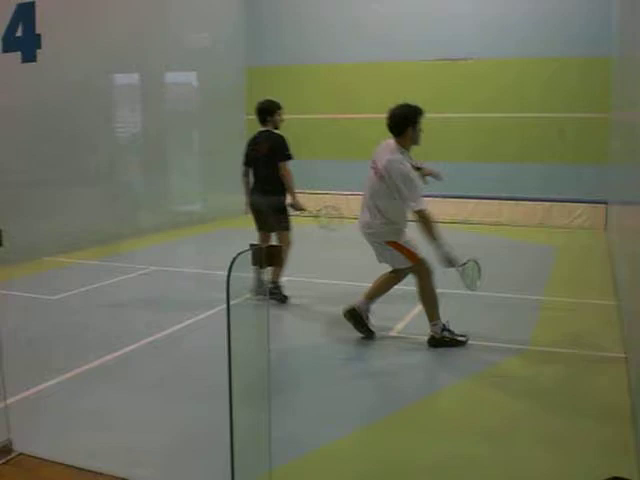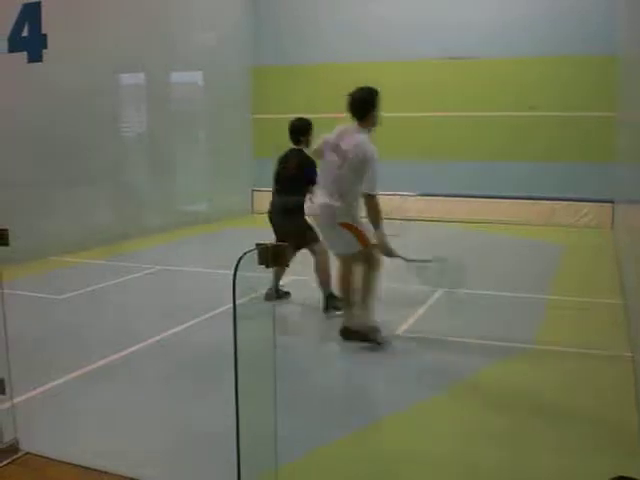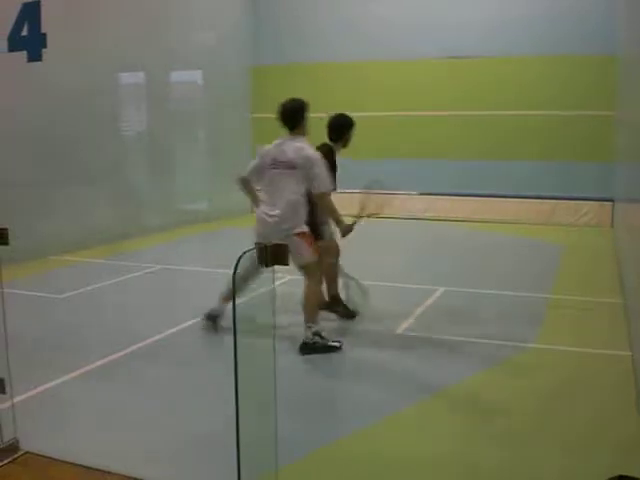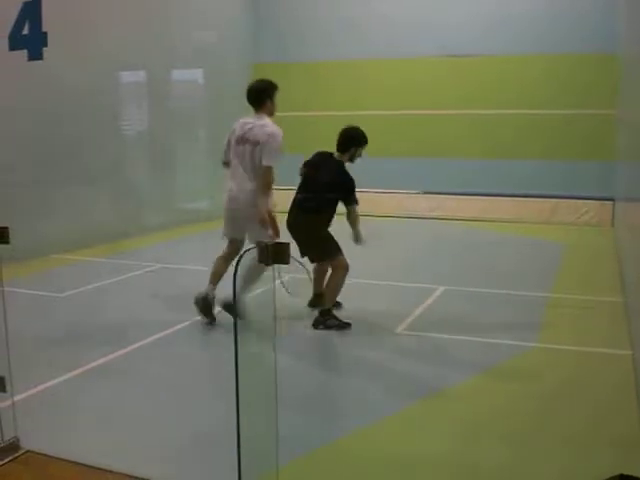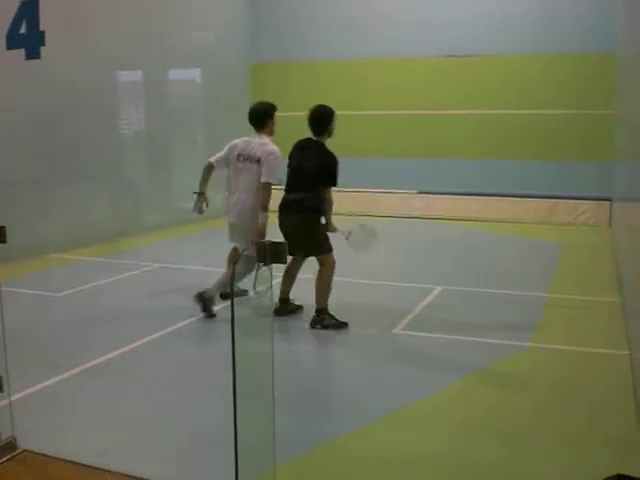
dt=0.3s
person 1, frame 1
left shoulder: (387, 148)
right shoulder: (399, 168)
right elbow: (420, 214)
left wrist: (419, 169)
right wrist: (442, 249)
left hip: (375, 223)
right hip: (383, 230)
left knee: (400, 270)
right knee: (423, 272)
left ankle: (360, 309)
right ankle: (438, 332)
person 1, frame 2
left shoulder: (339, 134)
right shoulder: (367, 150)
left elbow: (317, 152)
right elbow: (369, 198)
right wrist: (380, 236)
left hip: (323, 206)
right hip: (338, 212)
left knee: (349, 261)
right knee: (370, 260)
left ankle: (351, 322)
right ankle: (361, 323)
person 1, frame 3
left shoulder: (269, 151)
right shoulder: (311, 155)
left elbow: (244, 180)
right elbow: (322, 197)
left wrist: (257, 202)
right wrist: (340, 223)
left hip: (265, 222)
right hip: (291, 225)
left knee: (254, 268)
right knee: (314, 275)
left ankle: (218, 310)
right ankle: (311, 336)
person 1, frame 4
left shoulder: (238, 126)
right shoulder: (272, 132)
left elbow: (226, 161)
right elbow: (267, 171)
right wrist: (264, 204)
left hip: (234, 198)
right hip: (253, 201)
left knee: (232, 250)
left ankle: (207, 295)
right ankle: (234, 298)
person 1, frame 5
left shoulder: (237, 145)
right shoulder: (272, 152)
left elbow: (209, 166)
right elbow: (264, 189)
left wrist: (201, 194)
right wrist: (263, 221)
left hip: (232, 208)
right hip: (249, 214)
left knee: (240, 247)
right knee: (248, 263)
left ankle: (227, 288)
right ankle: (209, 293)
person 2, frame 1
left shoulder: (252, 142)
right shoulder: (277, 140)
left elbow: (245, 173)
right elbow: (284, 170)
left wrist: (249, 197)
right wrist: (294, 197)
left hip: (257, 198)
right hip: (274, 199)
left knee: (264, 239)
right knee: (284, 241)
left ankle: (260, 283)
right ankle: (274, 285)
person 2, frame 2
left shoulder: (283, 159)
right shoulder: (306, 161)
left hip: (276, 212)
right hip: (292, 213)
left knee: (288, 251)
right knee: (320, 252)
left ankle: (274, 289)
right ankle: (329, 298)
person 2, frame 3
left shoulder: (323, 151)
right shoulder: (326, 158)
right wrist: (326, 224)
left hip: (308, 210)
right hip: (306, 211)
left knee: (328, 249)
right knee: (330, 250)
right ankle: (334, 300)
person 2, frame 4
left shoulder: (319, 158)
right shoulder: (344, 179)
left elbow: (302, 173)
right elbow: (352, 213)
right wrist: (357, 233)
left hip: (296, 218)
right hip: (308, 223)
left knee: (324, 257)
right knee: (341, 266)
left ankle: (318, 297)
right ankle: (324, 316)
person 2, frame 5
left shoulder: (299, 147)
right shoulder: (328, 159)
right elbow: (326, 196)
right wrist: (329, 222)
left hip: (287, 212)
right hip: (305, 216)
left knee: (299, 257)
right knee: (327, 262)
left ankle: (283, 303)
right ankle: (321, 315)
